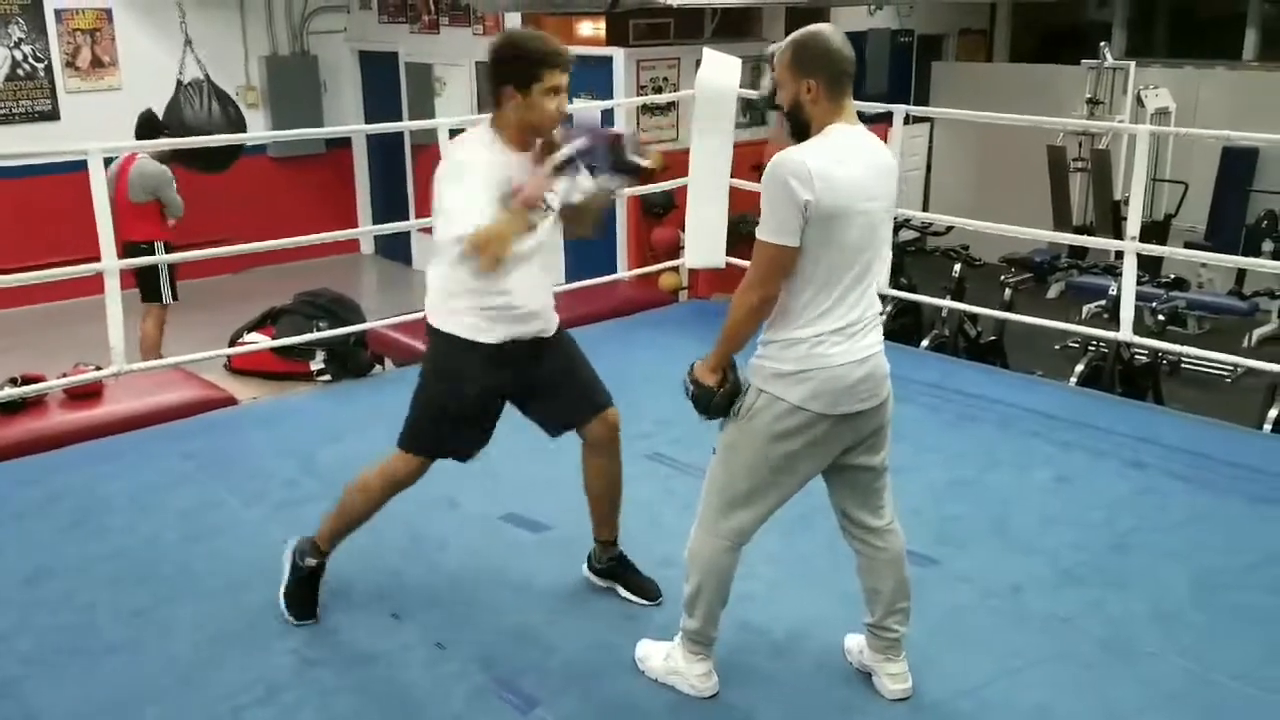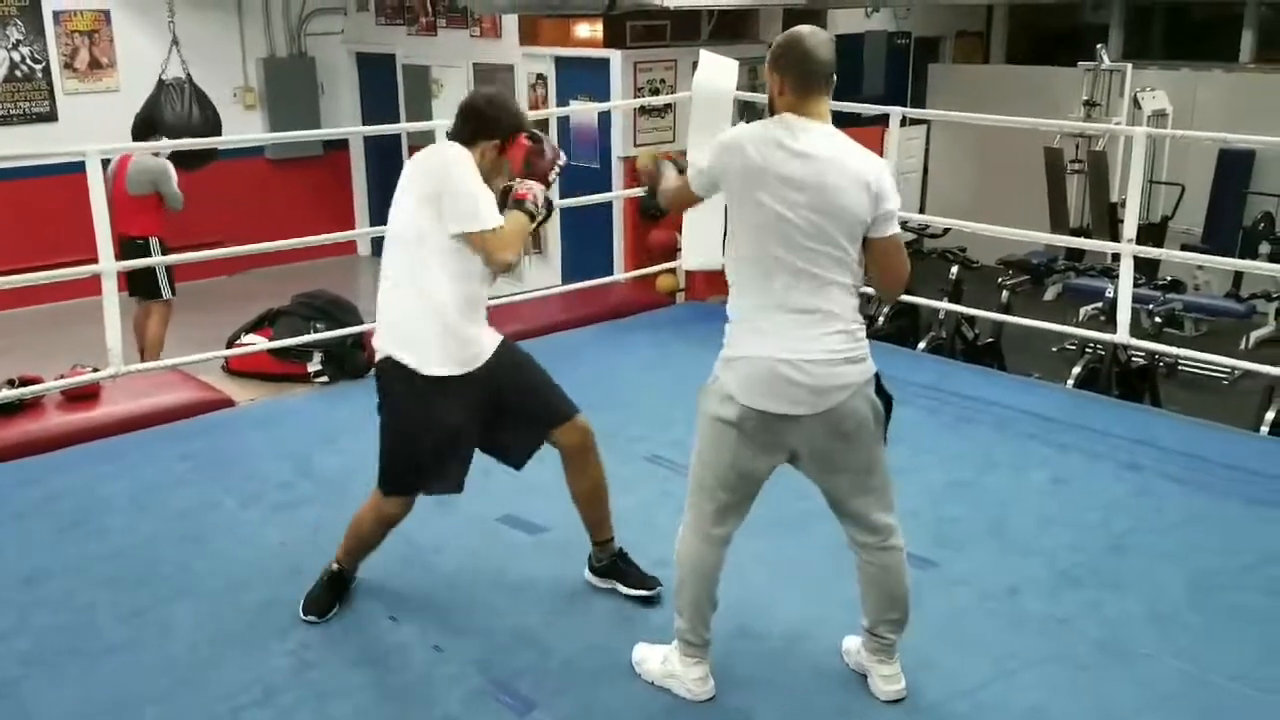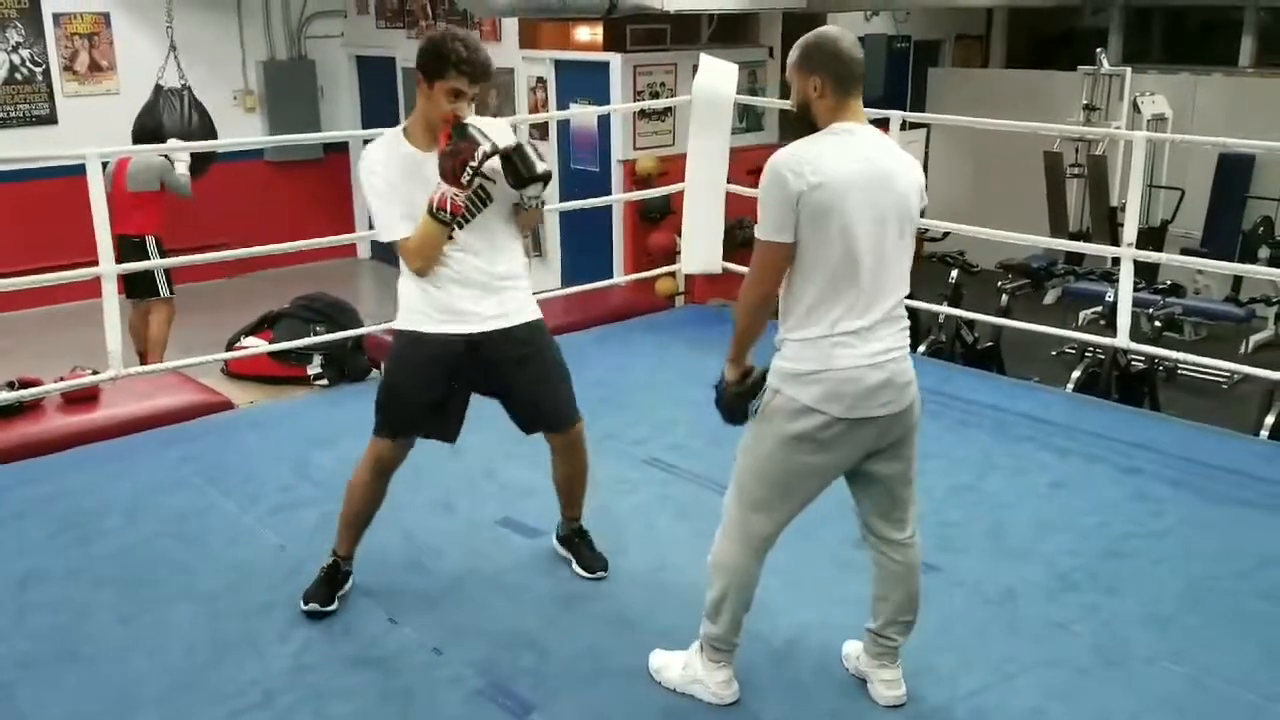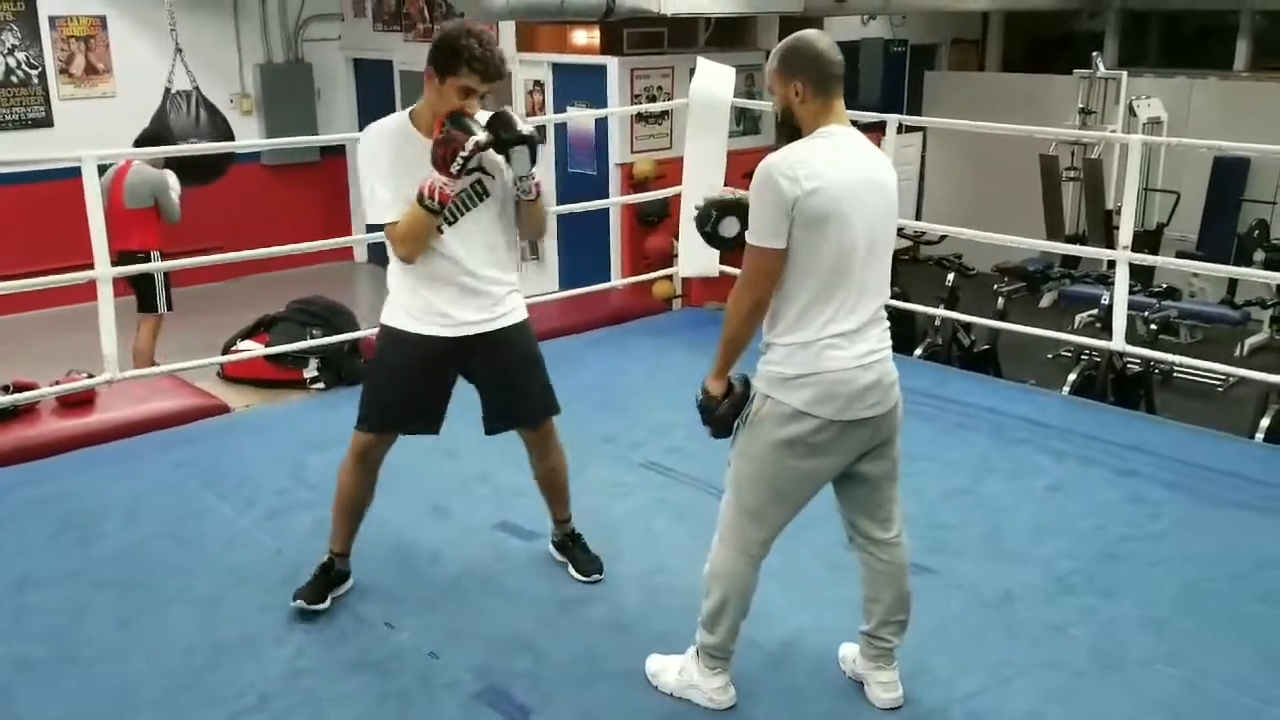
dt=0.5s
person 1, frame 1
left shoulder: (794, 168)
right shoulder: (878, 153)
left elbow: (762, 290)
left wrist: (715, 361)
right wrist: (787, 131)
left hip: (797, 385)
right hip: (867, 377)
left knee: (721, 520)
right knee: (873, 520)
left ankle: (693, 658)
right ankle: (888, 657)
person 1, frame 2
left shoulder: (742, 145)
right shoulder: (868, 169)
left elbow: (674, 197)
right elbow: (894, 282)
left wrist: (659, 171)
left hip: (750, 381)
right hip: (838, 383)
left knee: (706, 525)
right knee: (875, 528)
left ankle: (690, 662)
right ankle: (883, 660)
person 1, frame 3
left shoulder: (794, 165)
right shoulder: (905, 165)
left elbow: (762, 284)
left wrist: (736, 360)
left hip: (813, 389)
right hip: (892, 384)
left knee: (745, 528)
right knee: (894, 532)
left ankle: (712, 665)
right ankle: (883, 664)
person 1, frame 4
left shoulder: (784, 169)
right shoulder: (878, 164)
left elbow: (754, 292)
left wrist: (719, 374)
right wrist: (749, 224)
left hip: (802, 394)
right hip: (875, 385)
left knee: (741, 537)
right knee: (881, 532)
left ankle: (709, 672)
right ankle: (881, 666)
person 2, frame 1
left shoulder: (535, 155)
right shoulder: (467, 159)
left elbow: (574, 226)
right elbow: (484, 256)
left wrist: (599, 197)
right wrist: (529, 196)
left hip: (535, 328)
right hip: (470, 335)
left knee: (603, 428)
right knee: (411, 464)
left ankle: (606, 556)
right ankle: (311, 556)
person 2, frame 2
left shoulder: (452, 174)
right shoulder: (446, 159)
right elbow: (503, 254)
left wrist: (523, 200)
right wrist: (530, 195)
left hip: (476, 350)
right hip: (419, 362)
left knee: (576, 435)
right knee: (393, 503)
left ankle: (605, 558)
right ankle: (340, 571)
person 2, frame 3
left shoulder: (494, 135)
right shoulder: (382, 159)
left elbow: (531, 227)
right elbow: (419, 259)
left wrist: (532, 190)
right wrist: (450, 193)
left hip: (512, 319)
right hip: (430, 327)
left knee: (567, 432)
right knee: (383, 452)
left ankle: (571, 531)
right ankle: (339, 565)
person 2, frame 4
left shoulder: (499, 134)
right shoulder: (383, 140)
left elbow: (534, 231)
right elbow: (406, 245)
left wrist: (524, 169)
right wrist: (442, 180)
left hip: (498, 318)
right hip: (415, 323)
left knee: (541, 431)
right knee: (367, 444)
left ankle: (565, 535)
right ankle: (336, 563)
person 3, frame 1
left shoulder: (117, 166)
right shoulder: (157, 171)
right elbow: (177, 211)
right wrist: (171, 190)
left hip: (131, 244)
right hip: (152, 246)
left knee: (152, 307)
right knee: (156, 312)
left ankle: (153, 359)
person 3, frame 2
left shoulder: (116, 163)
right shoulder: (155, 165)
right elbow: (176, 204)
right wrist: (170, 179)
left hip: (127, 241)
right hip: (147, 242)
left knee: (144, 304)
right knee: (160, 308)
left ankle: (146, 362)
person 3, frame 3
left shoulder: (115, 165)
right shoulder: (156, 163)
right elbow: (185, 190)
right wrist: (182, 163)
left hip: (124, 242)
right hip: (144, 242)
left knee: (139, 306)
right knee: (163, 308)
left ankle: (145, 364)
person 3, frame 4
left shoulder: (111, 175)
right shoulder: (154, 177)
right elbow: (173, 216)
right wrist: (172, 193)
left hip: (123, 254)
right hip: (146, 255)
left knee: (146, 314)
right knee: (151, 321)
left ankle: (146, 366)
